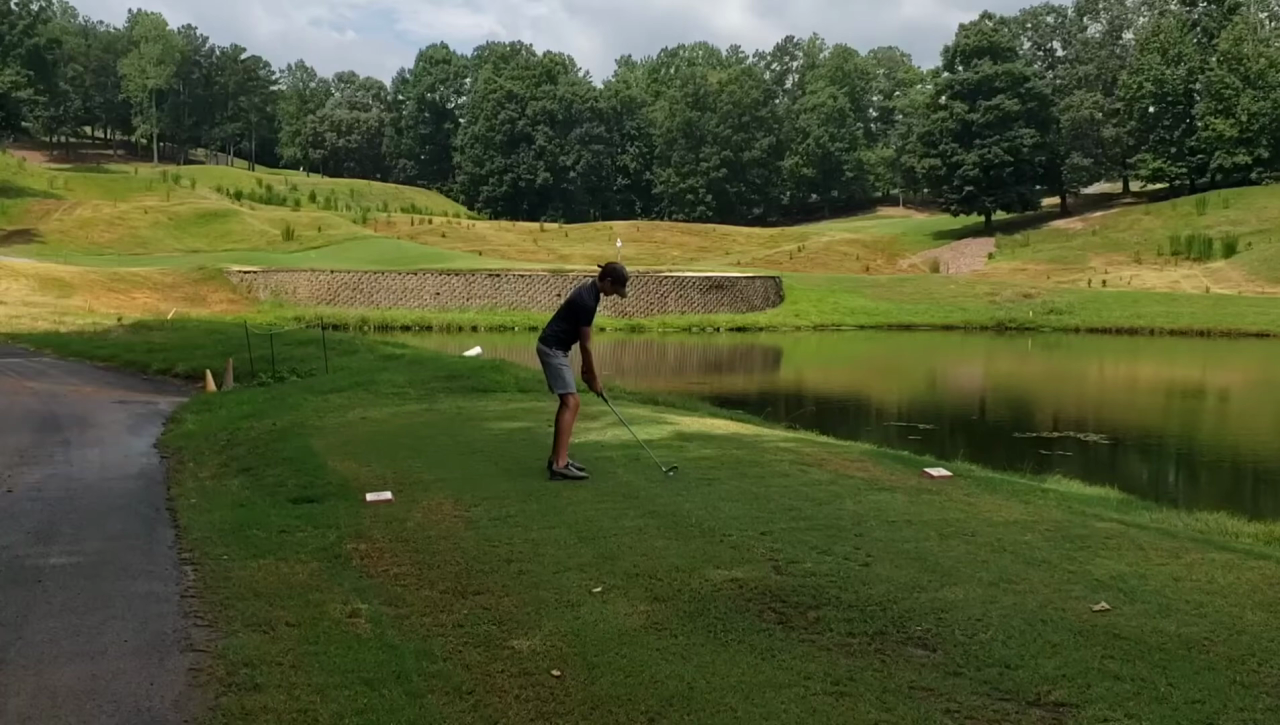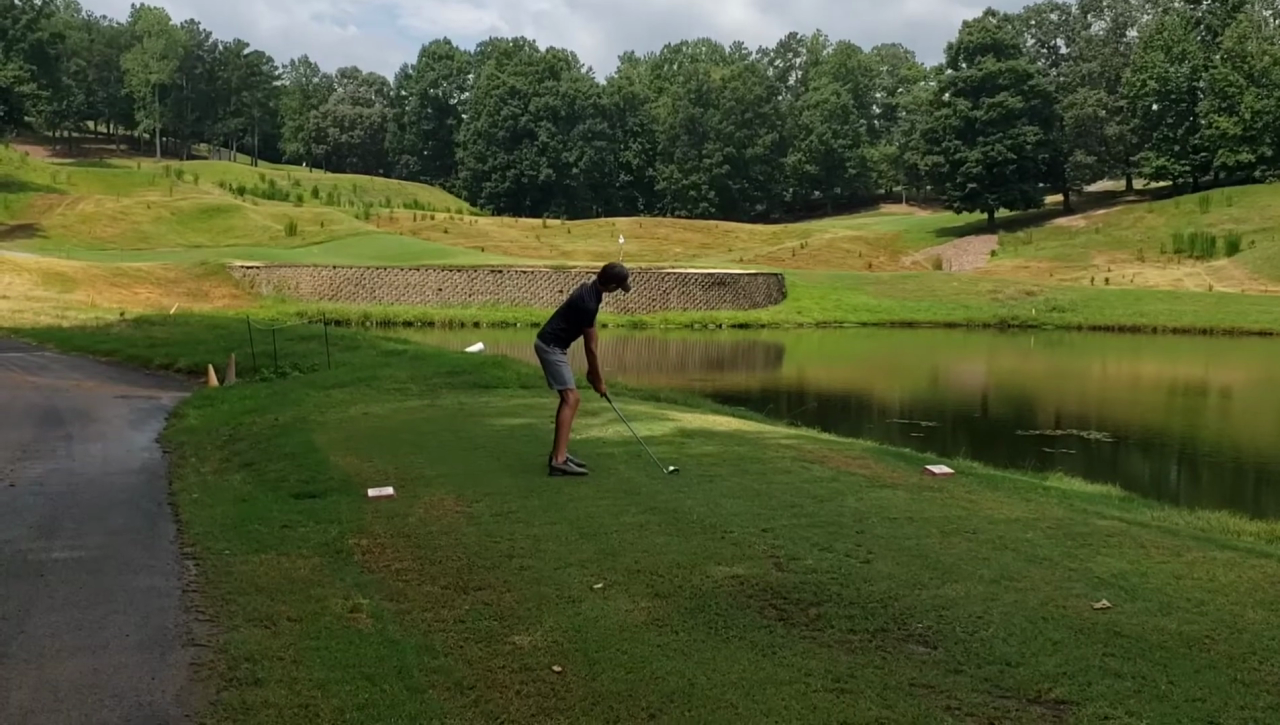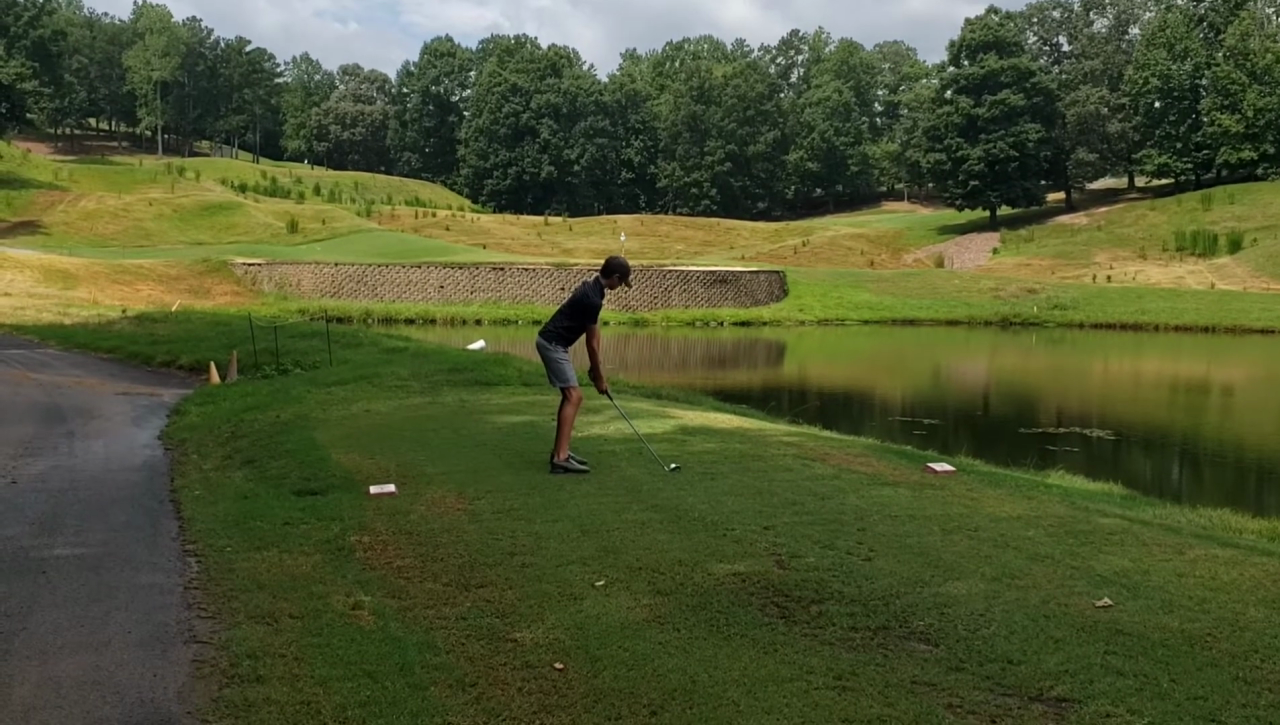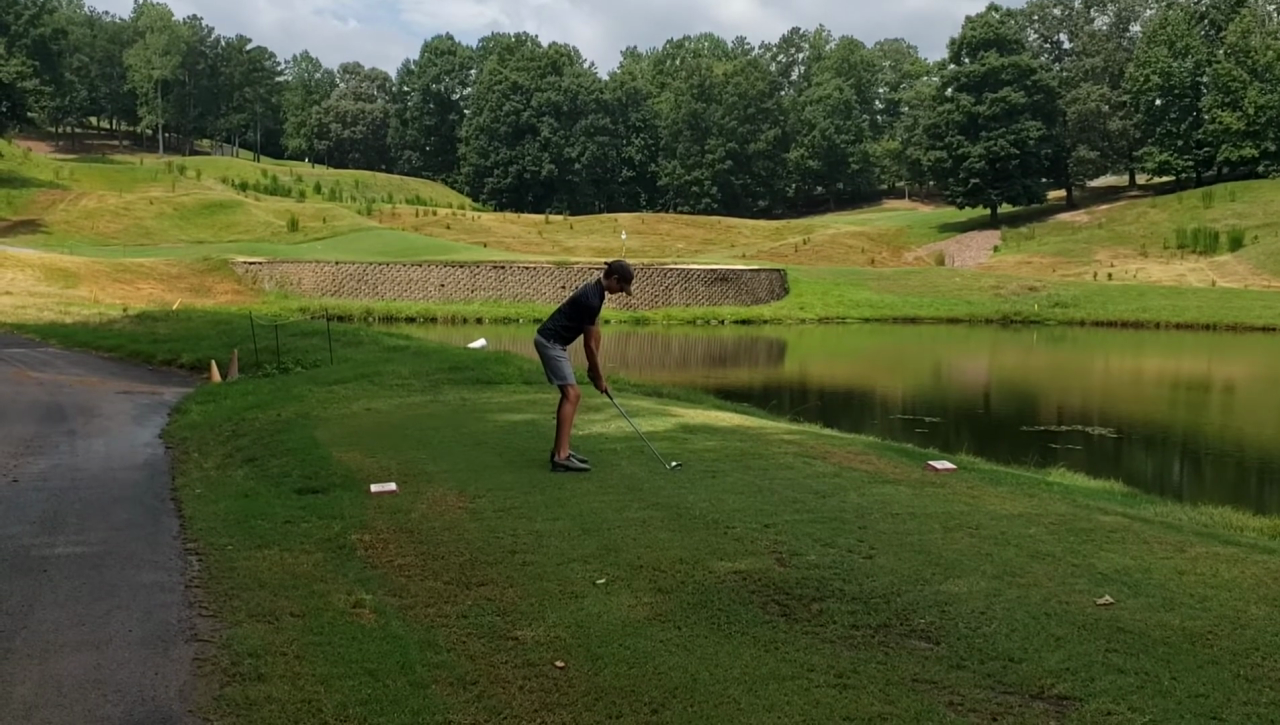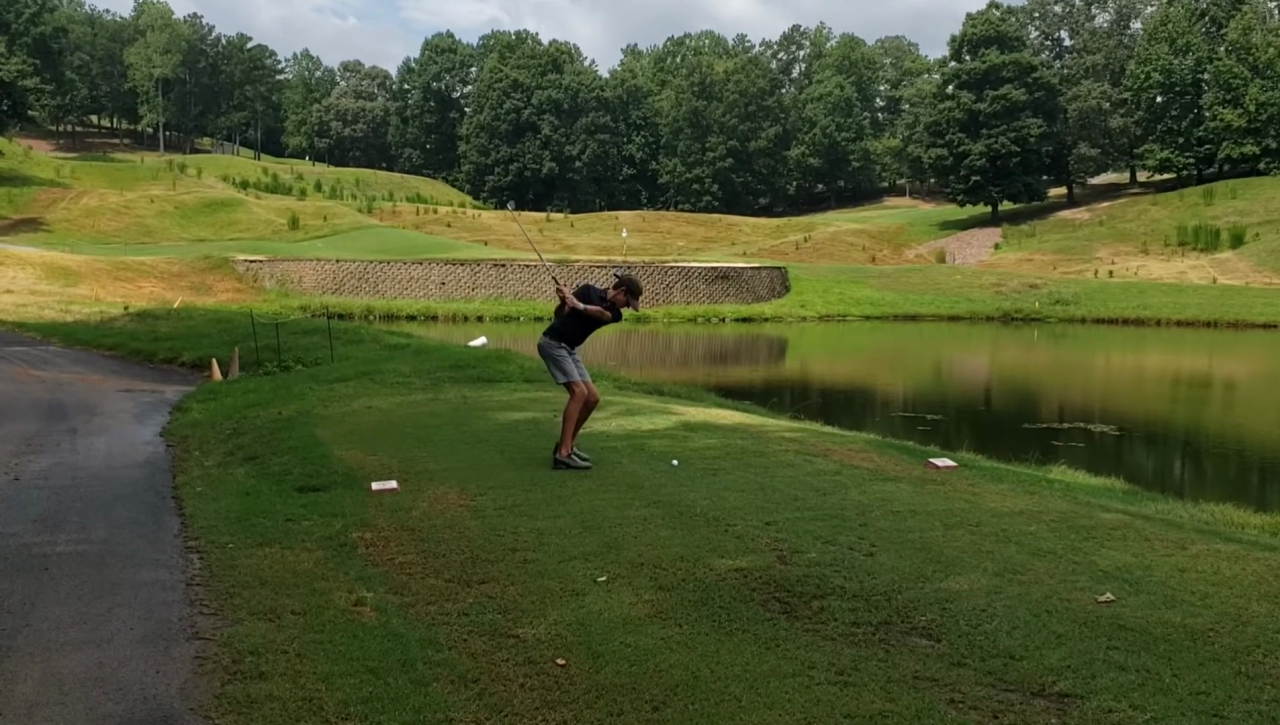
dt=1s
person 1, frame 1
left shoulder: (587, 291)
right shoulder: (586, 301)
left elbow: (584, 339)
right elbow: (585, 344)
left wrist: (585, 366)
right wrist: (594, 377)
left hip: (555, 348)
right hip: (553, 349)
left knee: (567, 402)
right knee: (572, 402)
left ankle: (557, 457)
right ankle: (560, 465)
person 1, frame 2
left shoulder: (590, 290)
right shoulder: (587, 303)
left elbow: (591, 336)
right elbow: (590, 345)
left wrist: (592, 370)
right wrist: (598, 379)
left hip: (551, 344)
right hip: (551, 346)
left knee: (567, 398)
right knee: (571, 398)
left ankle: (558, 453)
right ankle: (559, 460)
person 1, frame 3
left shoulder: (591, 287)
right shoulder: (592, 299)
left elbow: (594, 335)
right elbow: (591, 342)
left wrist: (596, 368)
right wrist: (599, 377)
left hip: (552, 342)
right hip: (553, 344)
left knee: (569, 395)
right knee: (574, 396)
left ankle: (560, 450)
right ankle: (560, 458)
person 1, frame 4
left shoulder: (595, 292)
right shoulder: (591, 299)
left elbow: (596, 331)
right elbow: (589, 343)
left wrist: (594, 368)
right wrist: (599, 376)
left hip: (553, 342)
right hip: (550, 342)
left knee: (568, 394)
right knee: (572, 394)
left ankle: (560, 449)
right ankle: (561, 456)
person 1, frame 5
left shoulder: (614, 313)
right shoulder: (588, 291)
left elbow: (599, 312)
right elbow: (559, 314)
left wrist: (579, 306)
right wrist: (564, 301)
left hip: (566, 347)
right hip: (553, 344)
left knee: (593, 397)
right knee: (579, 393)
left ankle: (567, 445)
right ankle: (562, 453)
